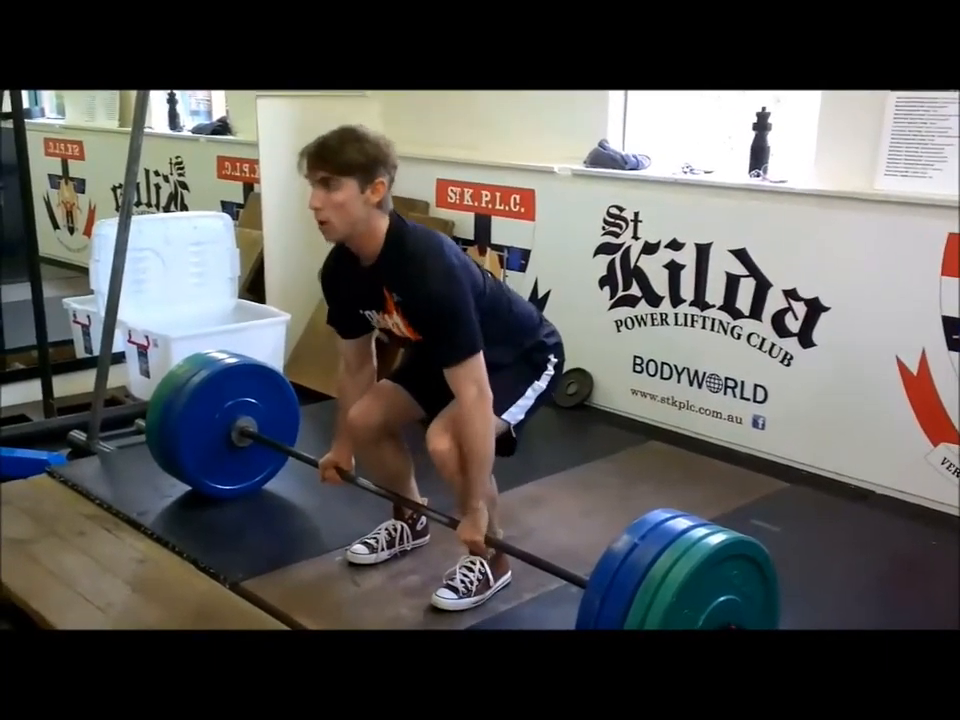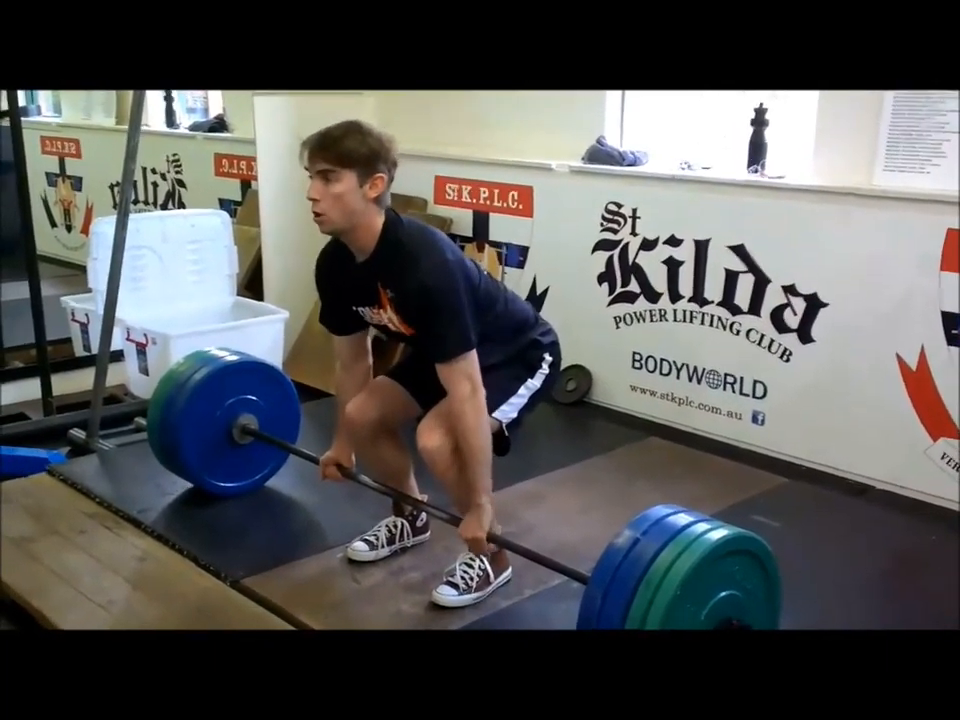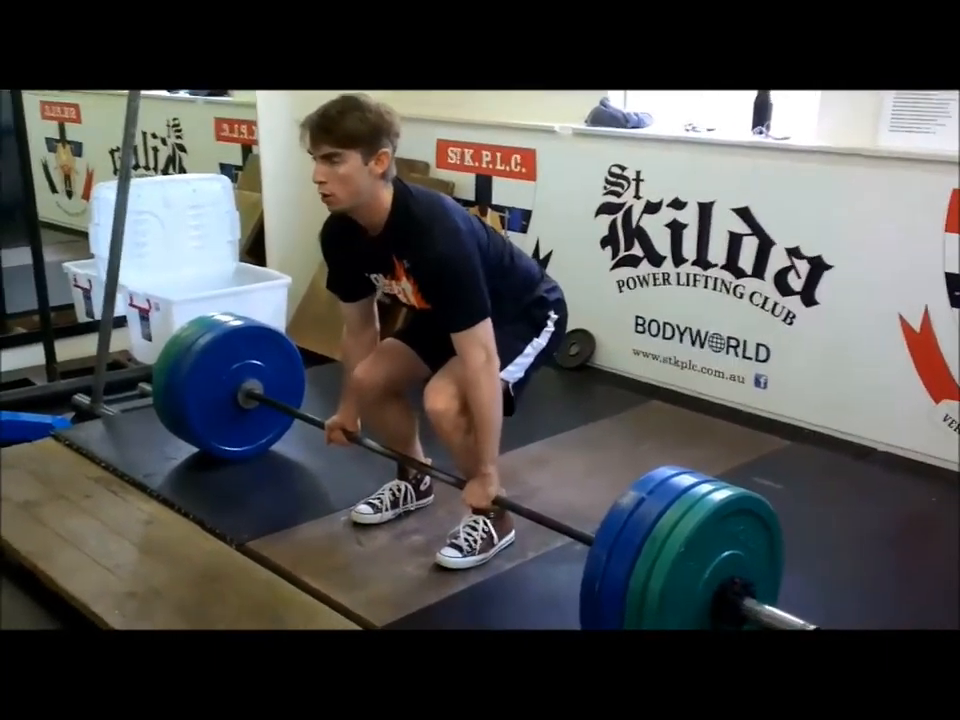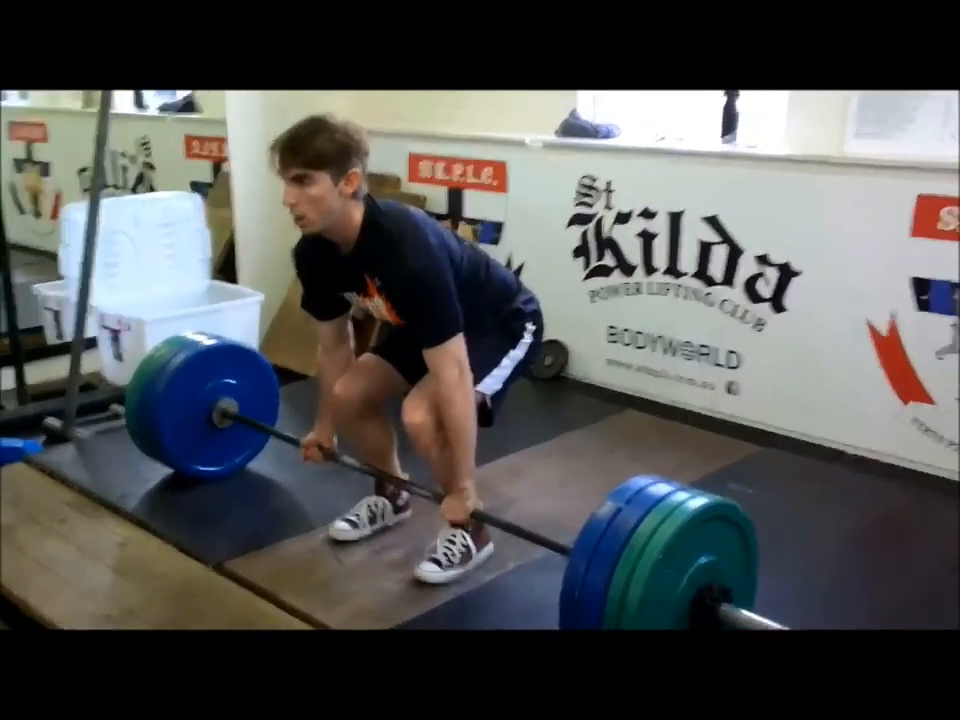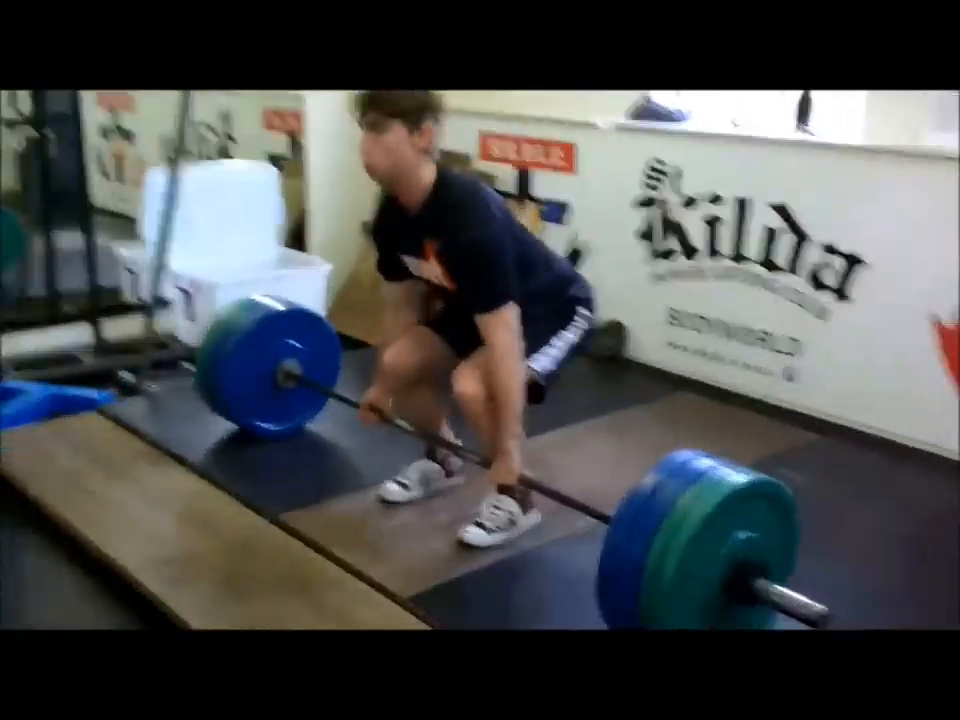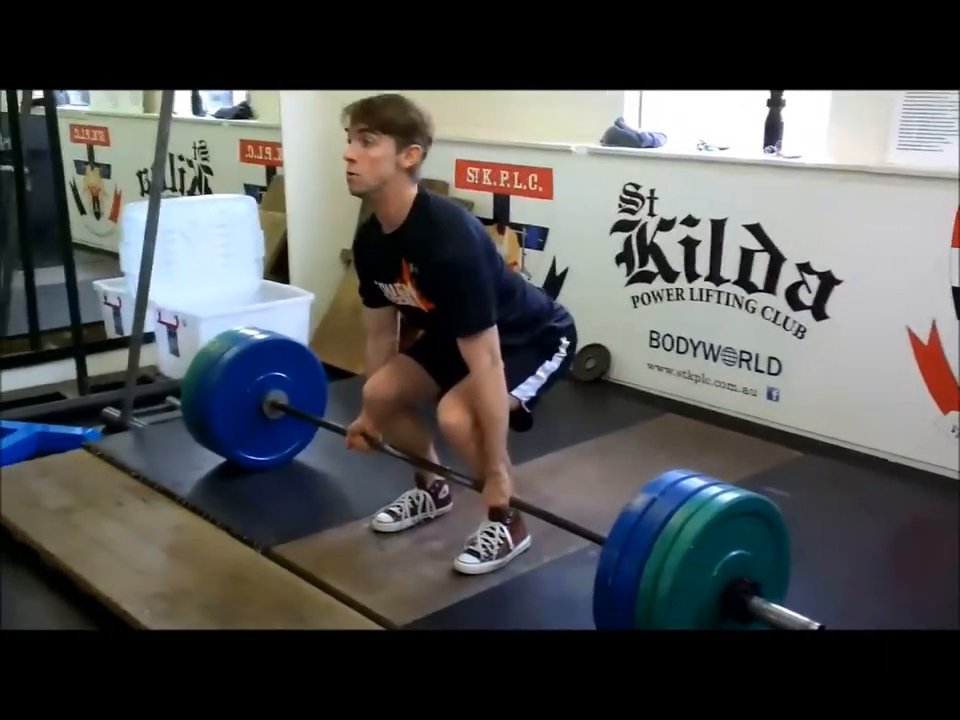
dt=0.5s
person 1, frame 1
left shoulder: (432, 270)
right shoulder: (341, 269)
left elbow: (475, 395)
right elbow: (355, 363)
left wrist: (476, 509)
right wrist: (341, 445)
left hip: (524, 355)
left knee: (445, 443)
right knee: (365, 421)
left ankle: (490, 559)
right ankle: (410, 520)
person 1, frame 2
left shoulder: (425, 266)
right shoulder: (336, 264)
left elbow: (466, 392)
right elbow: (352, 359)
left wrist: (479, 507)
right wrist: (342, 443)
left hip: (520, 353)
right hip: (442, 348)
left knee: (437, 440)
right knee: (363, 417)
left ankle: (490, 555)
right ankle: (410, 517)
person 1, frame 3
left shoulder: (438, 235)
right shoulder: (341, 234)
left elbow: (479, 359)
right elbow: (359, 326)
left wrist: (485, 473)
right wrist: (347, 408)
left hip: (526, 311)
right hip: (447, 312)
left knee: (443, 401)
right knee: (370, 380)
left ankle: (492, 516)
right ankle: (413, 480)
person 1, frame 4
left shoulder: (409, 251)
right shoulder: (314, 253)
left elbow: (452, 374)
right elbow: (334, 342)
left wrist: (463, 487)
right wrist: (324, 424)
left hip: (502, 322)
right hip: (425, 323)
left knee: (420, 415)
right knee: (350, 396)
left ankle: (469, 529)
right ankle: (392, 496)
person 1, frame 5
left shoulder: (472, 216)
right shoulder: (392, 215)
left elbow: (503, 341)
right elbow: (401, 303)
left wrist: (508, 451)
right wrist: (381, 386)
left hip: (555, 306)
right hip: (476, 303)
left knee: (471, 385)
right knee: (398, 365)
left ankle: (515, 495)
right ankle: (442, 460)
person 1, frame 6
left shoulder: (450, 241)
right shoulder: (371, 239)
left elbow: (485, 363)
right elbow: (380, 331)
left wrist: (497, 473)
right wrist: (367, 415)
left hip: (536, 335)
right hip: (456, 331)
left knee: (456, 415)
right knee: (381, 394)
left ankle: (507, 522)
right ankle: (431, 490)
